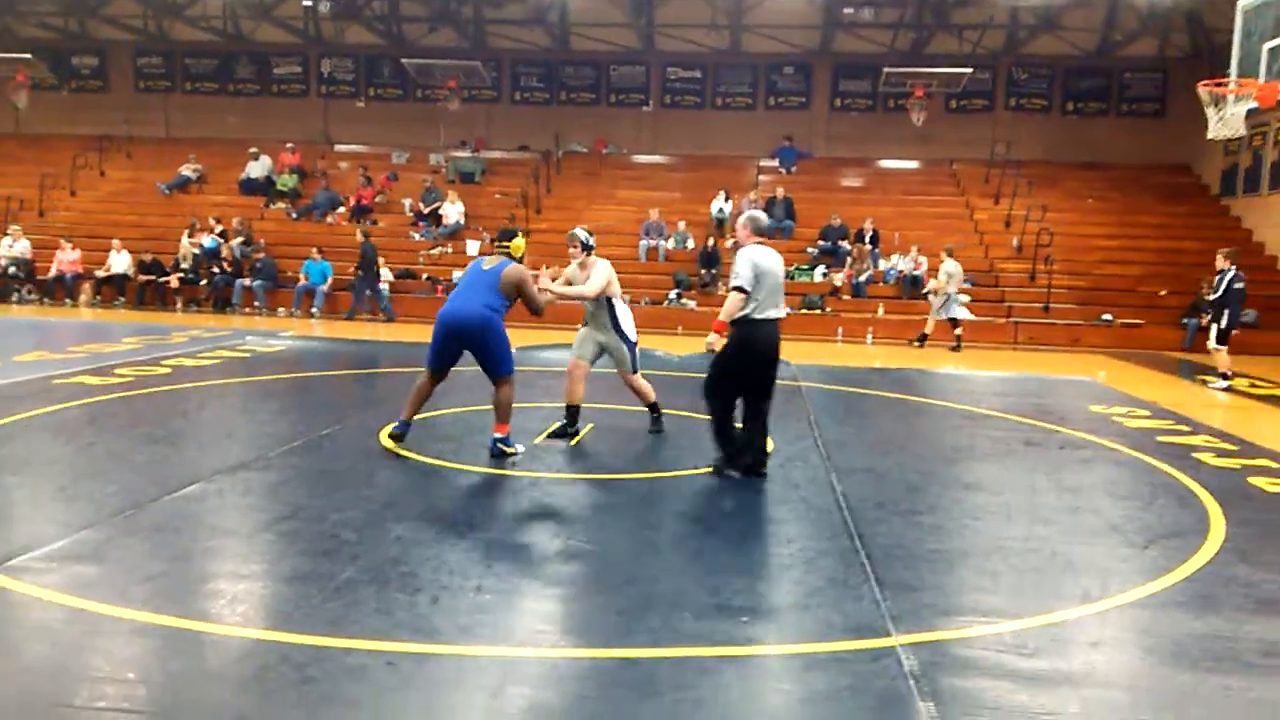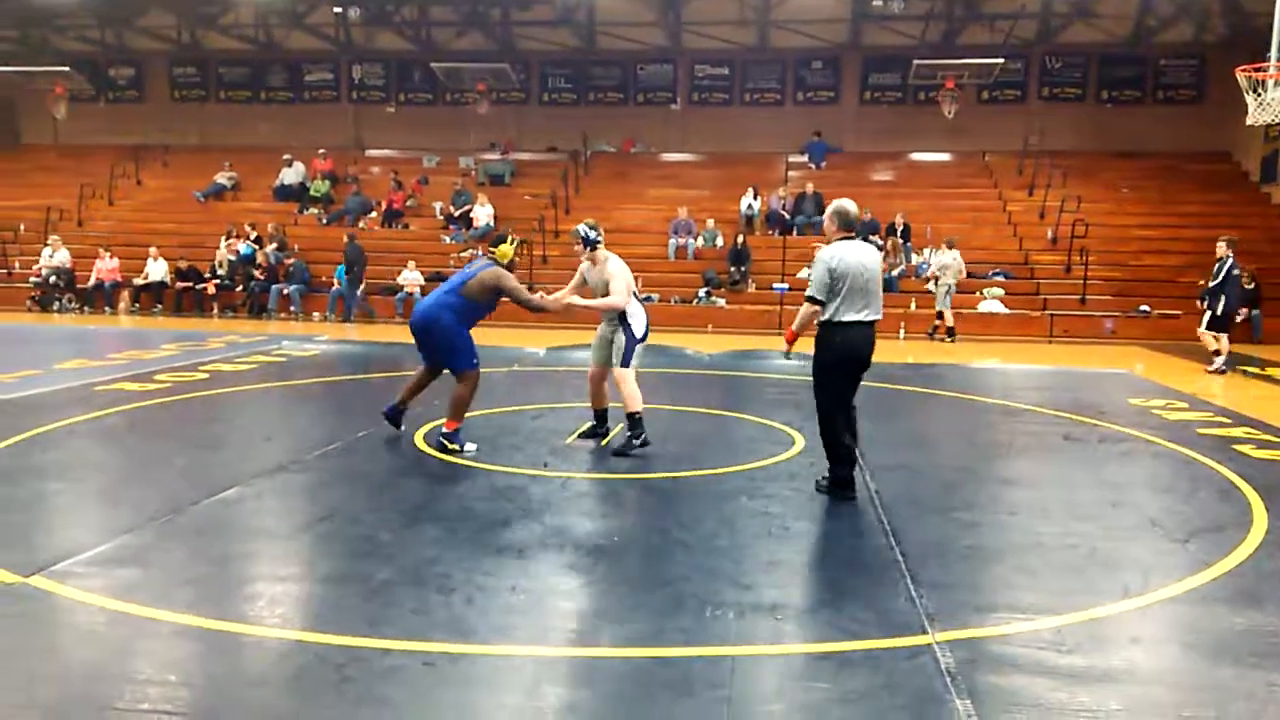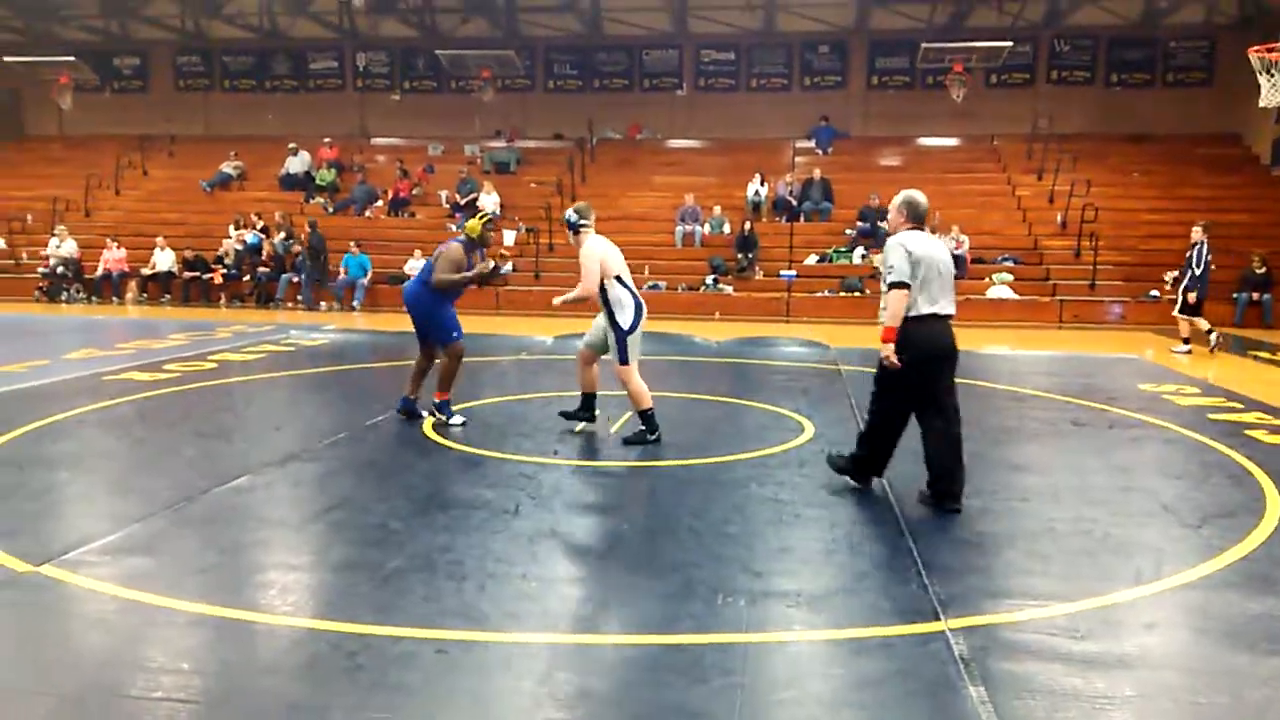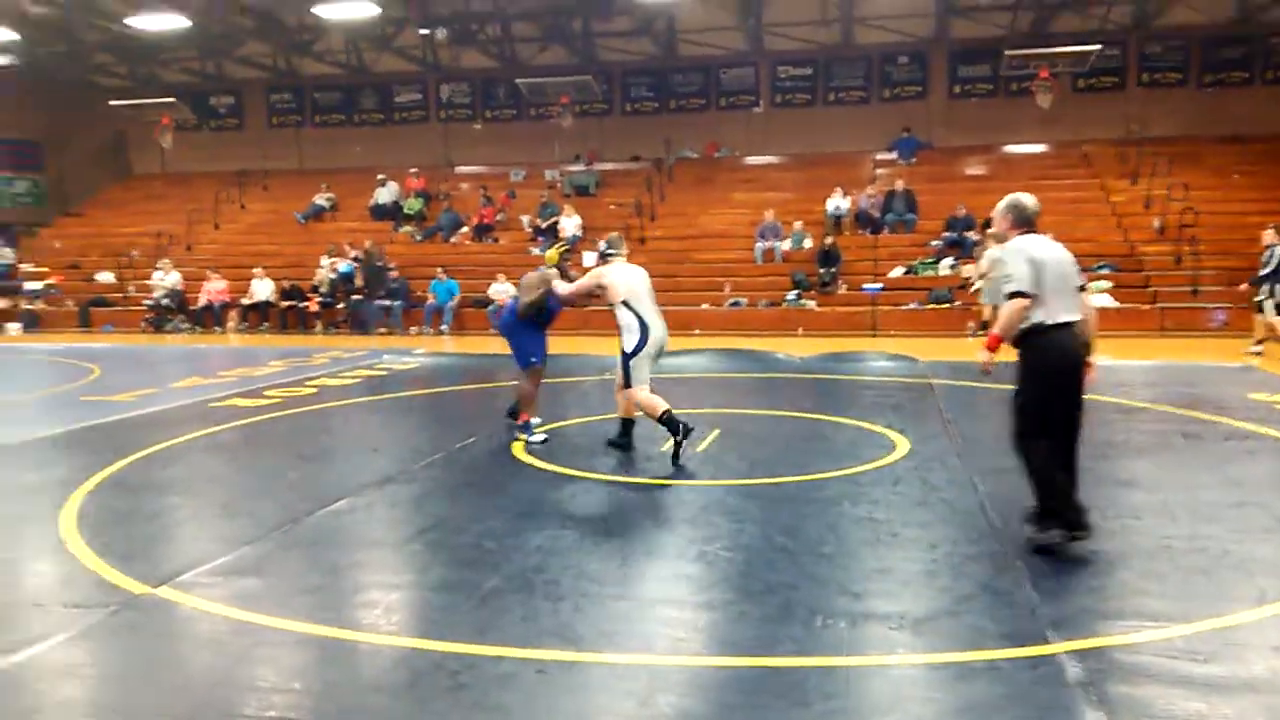
dt=0.5s
person 1, frame 1
left shoulder: (747, 254)
right shoulder: (775, 257)
left elbow: (738, 295)
left wrist: (717, 328)
left hip: (748, 333)
right hip: (771, 333)
left knee: (717, 390)
right knee: (757, 400)
left ankle: (733, 455)
right ankle: (754, 459)
person 1, frame 2
left shoulder: (828, 255)
right shoulder: (872, 252)
left elbow: (813, 306)
left wrist: (790, 337)
left hip: (836, 337)
right hip: (865, 335)
left knee: (831, 409)
right knee: (843, 403)
left ankle: (841, 479)
right ankle: (846, 464)
person 1, frame 3
left shoulder: (899, 243)
right shoulder: (940, 246)
left elbow: (900, 292)
left wrist: (888, 339)
left hip: (912, 336)
right hip: (943, 336)
left knee: (887, 408)
right knee: (941, 414)
left ankle: (861, 466)
right ankle: (947, 490)
person 1, frame 4
left shoulder: (1015, 249)
right shoulder: (1056, 249)
left elbow: (1019, 303)
right elbow: (1086, 305)
left wrist: (991, 344)
right wrist: (1085, 352)
left hip: (1041, 350)
right hip: (1068, 345)
left knee: (1034, 436)
right knee: (1060, 434)
left ankle: (1066, 520)
right ankle: (1055, 509)
person 2, frame 1
left shoulder: (602, 268)
right shoulder: (571, 270)
left elbow: (589, 292)
right elbow: (553, 292)
left wrist: (553, 287)
left hip: (618, 330)
right hip: (592, 328)
left knee: (632, 379)
right knee: (574, 369)
left ankle: (656, 415)
right ankle: (570, 424)
person 2, frame 2
left shoulder: (613, 265)
right shoulder: (586, 267)
left elbow: (619, 302)
right elbow: (569, 293)
left wrist: (583, 302)
right wrist: (548, 299)
left hip: (631, 325)
right hip: (609, 325)
left knee: (623, 376)
right knee: (595, 375)
left ankle: (637, 434)
right ankle: (600, 425)
person 2, frame 3
left shoulder: (589, 249)
right shoulder: (598, 243)
left elbow: (590, 291)
left wrist: (565, 299)
right wrist: (578, 291)
left hip: (625, 314)
right hip: (613, 313)
left knee: (626, 373)
right knee: (585, 356)
left ankle: (651, 429)
right ankle: (586, 409)
person 2, frame 4
left shoulder: (602, 273)
right shoulder: (639, 271)
left elbow: (567, 292)
left wrist: (555, 283)
left hip: (638, 336)
right hip: (657, 331)
left knee: (635, 394)
right knee: (623, 383)
left ankle: (678, 429)
right ankle: (624, 436)
person 3, frame 1
left shoulder: (477, 263)
right shoulder: (519, 271)
right elbow: (538, 309)
right wrist: (533, 287)
left hip: (449, 319)
right hip: (484, 325)
left knee: (432, 376)
right knee: (504, 381)
left ankle: (402, 425)
right ankle: (501, 440)
person 3, frame 2
left shoulder: (482, 263)
right shoulder: (500, 276)
left elbow: (513, 287)
right elbow: (527, 302)
left wrist: (537, 297)
right wrist: (555, 306)
left hip: (423, 313)
right hip: (443, 321)
left knee: (433, 368)
right knee: (469, 377)
left ankle: (396, 409)
right ankle: (449, 435)
person 3, frame 3
left shoulder: (478, 250)
right shoulder: (455, 251)
left elbow: (482, 280)
right elbow: (438, 280)
left wrist: (495, 267)
right wrist: (471, 275)
left hip: (419, 298)
right hip: (427, 298)
left knee: (428, 351)
right knee: (455, 349)
left ankle: (409, 402)
right ankle: (441, 404)
person 3, frame 4
left shoulder: (568, 277)
right shoulder: (536, 278)
right elbow: (522, 310)
right wrist: (546, 290)
left hip: (535, 327)
right hip: (518, 325)
left knee: (534, 371)
right knee: (533, 372)
left ankle: (516, 409)
right ankle: (523, 422)
